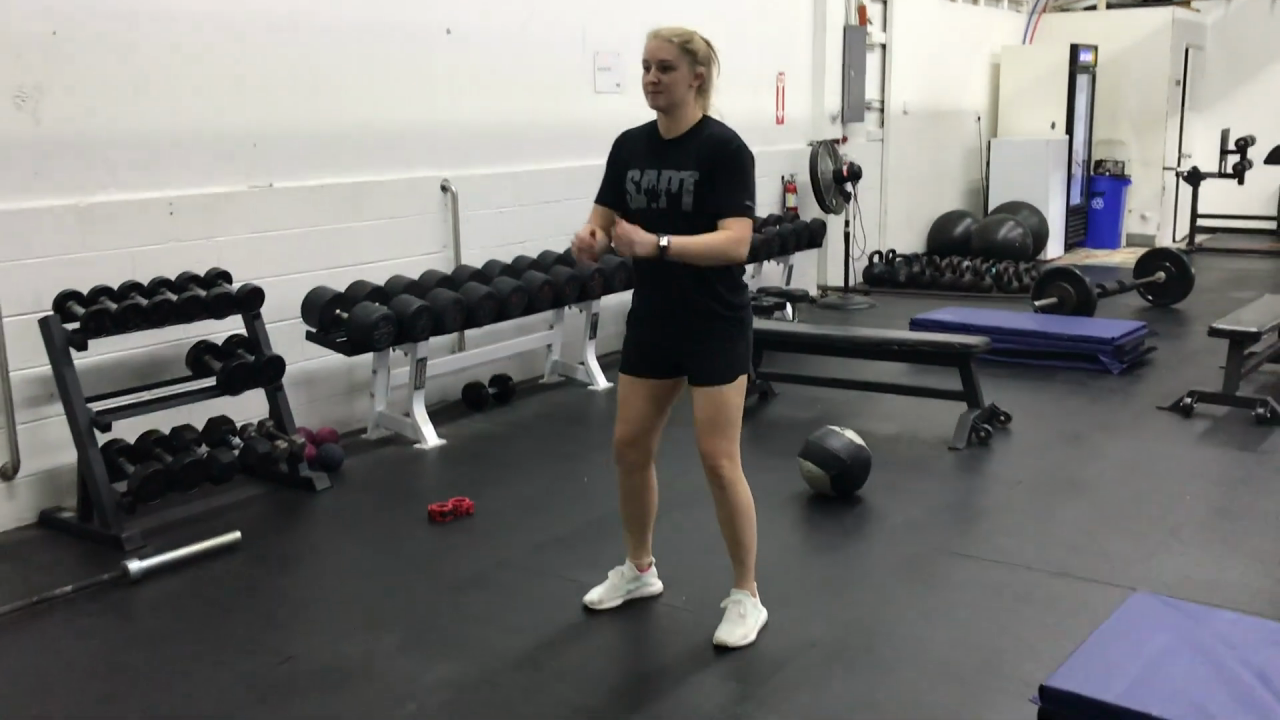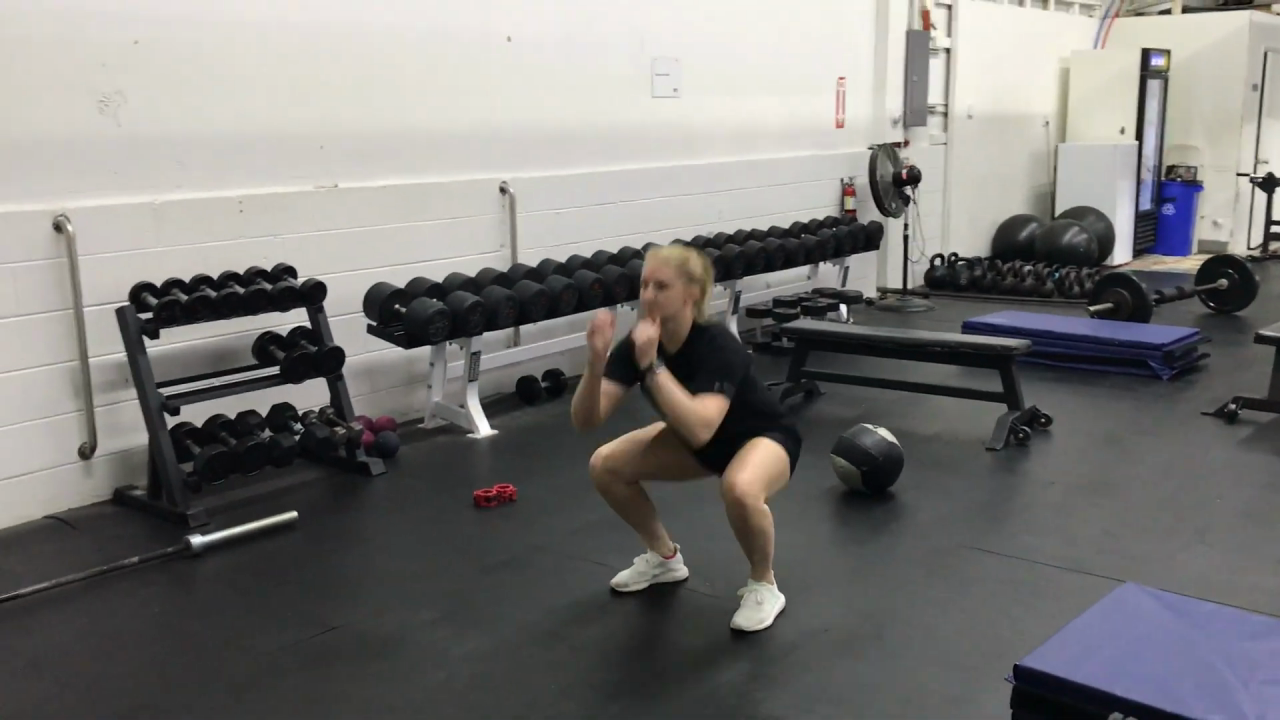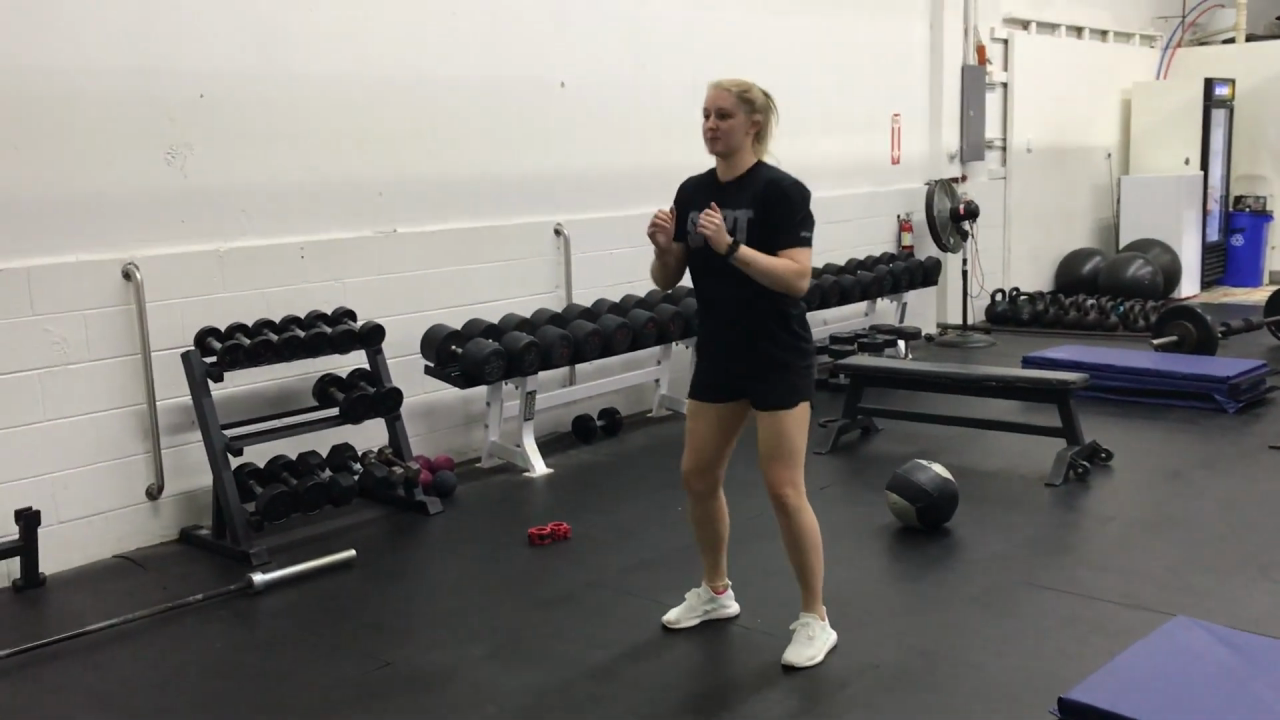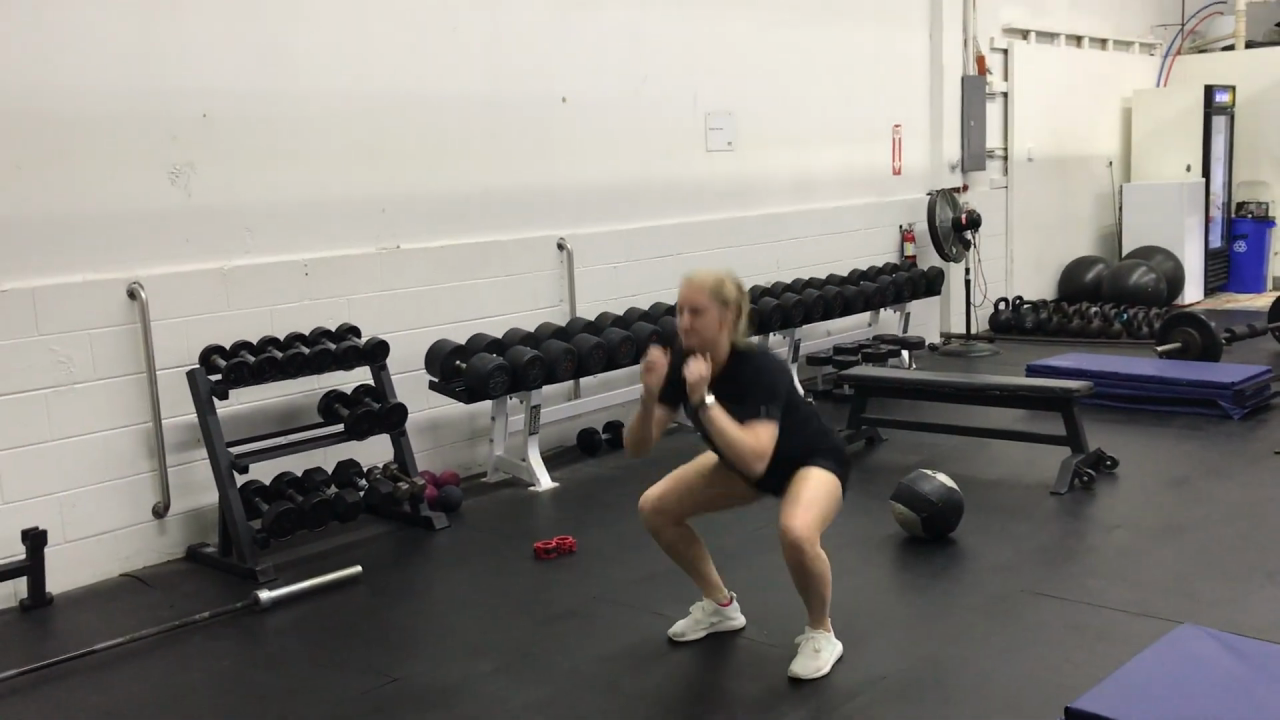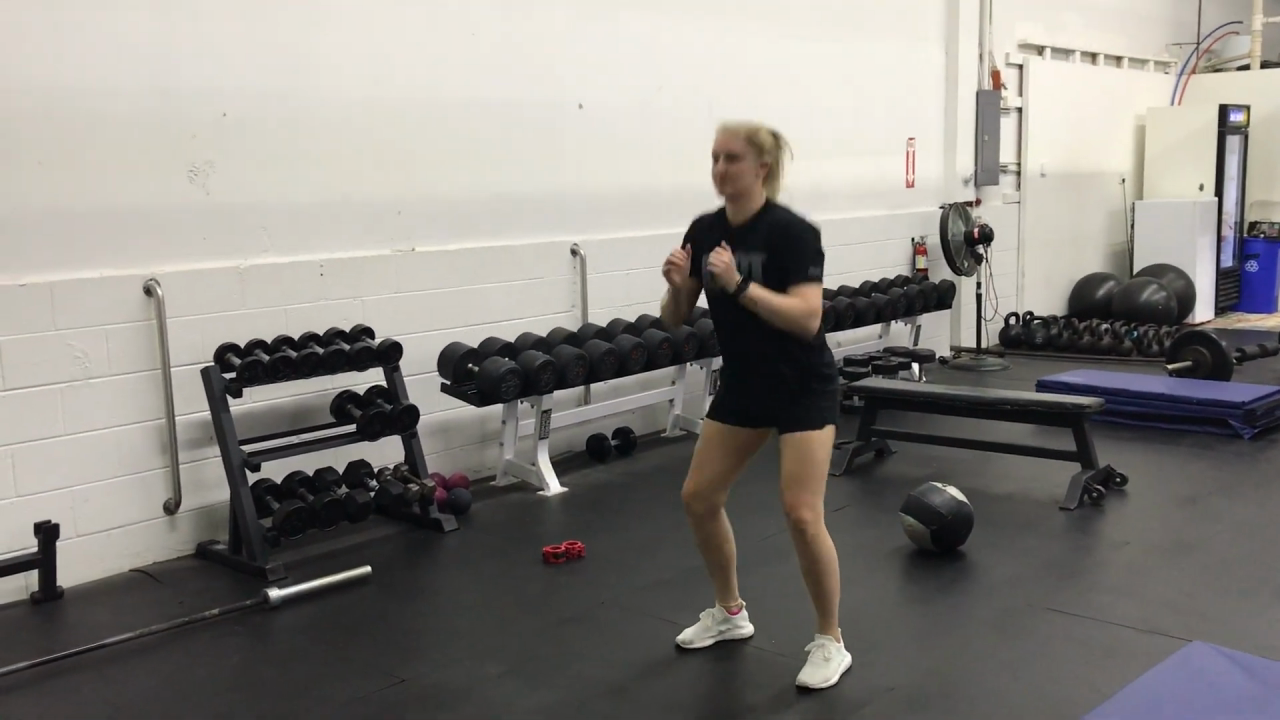
dt=1s
person 1, frame 1
left shoulder: (724, 147)
right shoulder: (629, 146)
left elbow: (736, 245)
right elbow: (606, 227)
left wrist: (655, 243)
right wrist: (591, 239)
left hip: (716, 326)
right hip: (651, 322)
left knee: (717, 459)
right knee: (632, 448)
left ankle: (746, 596)
right ankle: (639, 570)
person 1, frame 2
left shoulder: (719, 347)
right shoulder: (639, 342)
left elbow: (699, 430)
right elbow: (585, 420)
left wrist: (651, 365)
right wrist: (596, 361)
left hip: (763, 435)
right hip: (693, 435)
left knee: (739, 491)
right knee: (605, 466)
left ankle: (764, 586)
right ankle: (665, 556)
person 1, frame 3
left shoulder: (781, 190)
right shoulder: (693, 192)
left elbow: (797, 281)
right elbow: (665, 281)
left wrist: (729, 245)
right wrist: (662, 246)
left hip: (779, 363)
right hip: (717, 360)
left knee: (783, 490)
right knee: (698, 477)
left ankle: (816, 620)
right ankle: (715, 593)
person 1, frame 4
left shoulder: (759, 369)
right shoulder: (682, 361)
left elbow: (755, 461)
right elbow: (637, 446)
left wrist: (704, 400)
right wrist: (650, 393)
left hip: (811, 458)
right hip: (741, 457)
left knee: (795, 534)
right knee: (654, 507)
left ankle: (821, 634)
right ankle: (719, 603)
person 1, frame 5
left shoulder: (791, 231)
right shoulder: (704, 231)
left elbow: (806, 320)
right elbow: (674, 318)
left wrist: (737, 283)
right wrist: (677, 284)
left hip: (804, 391)
right hip: (741, 390)
left knee: (801, 514)
right knee: (698, 499)
left ankle: (830, 641)
right ankle: (729, 613)
